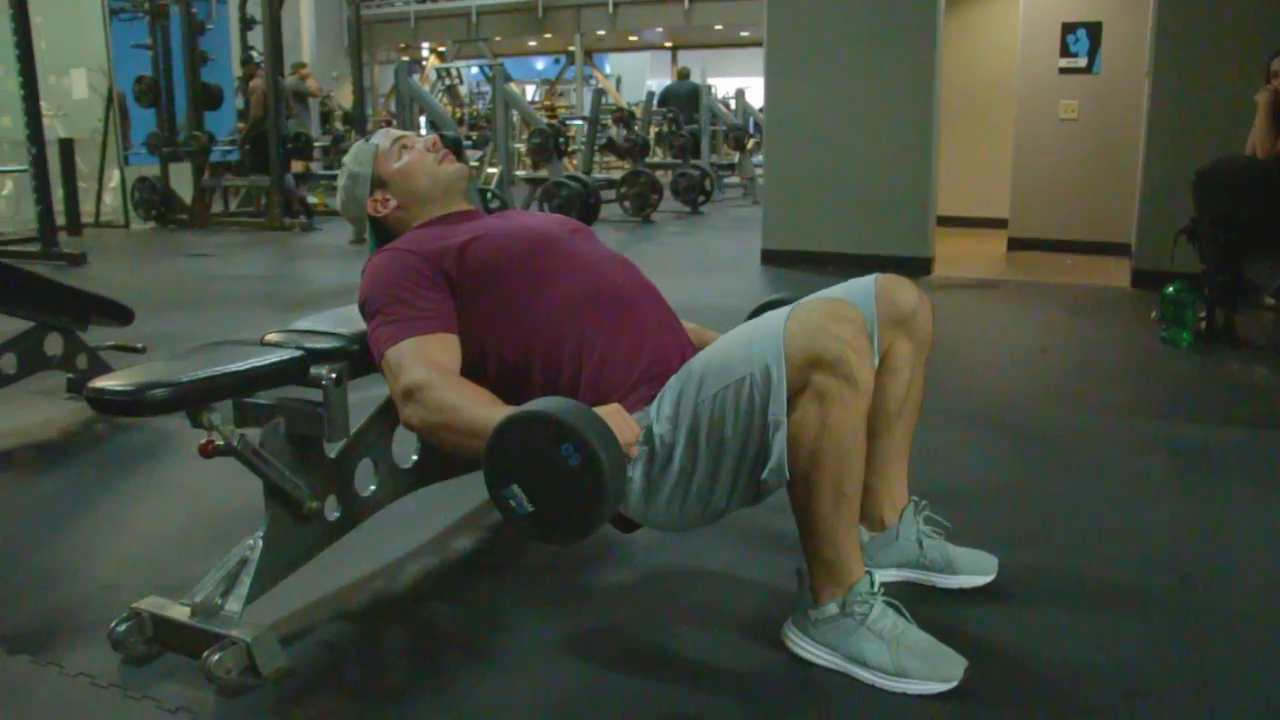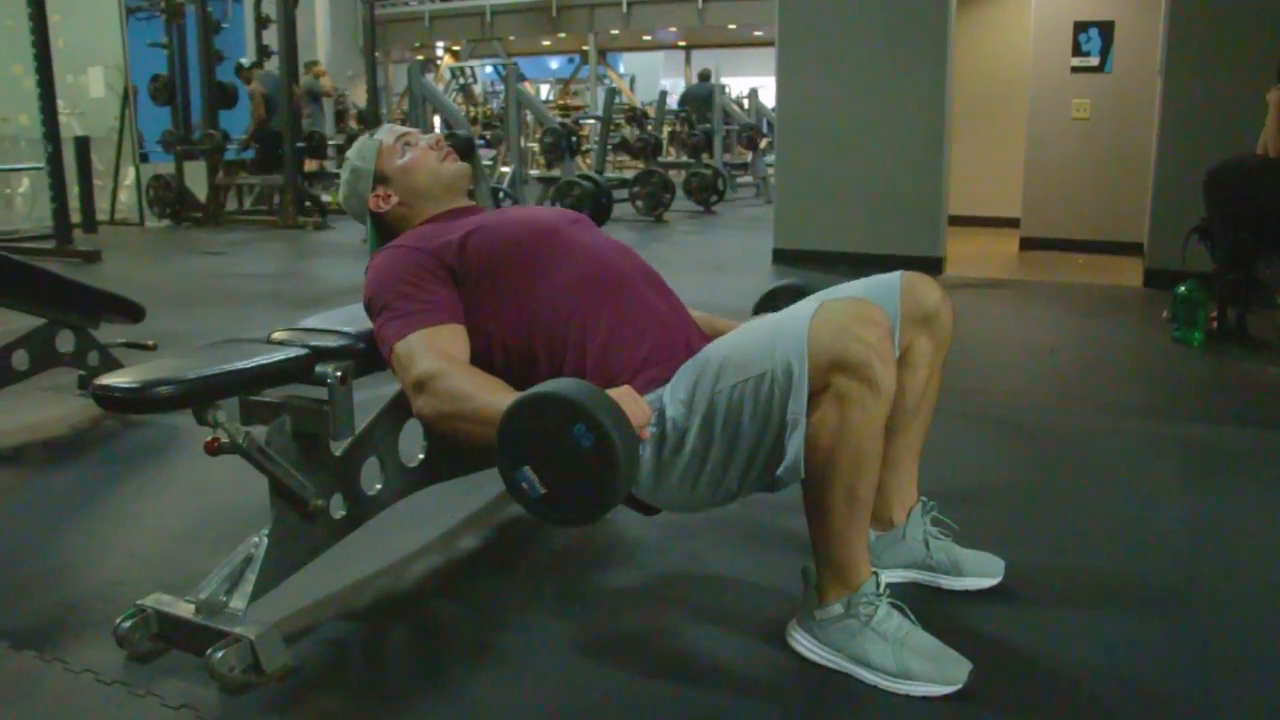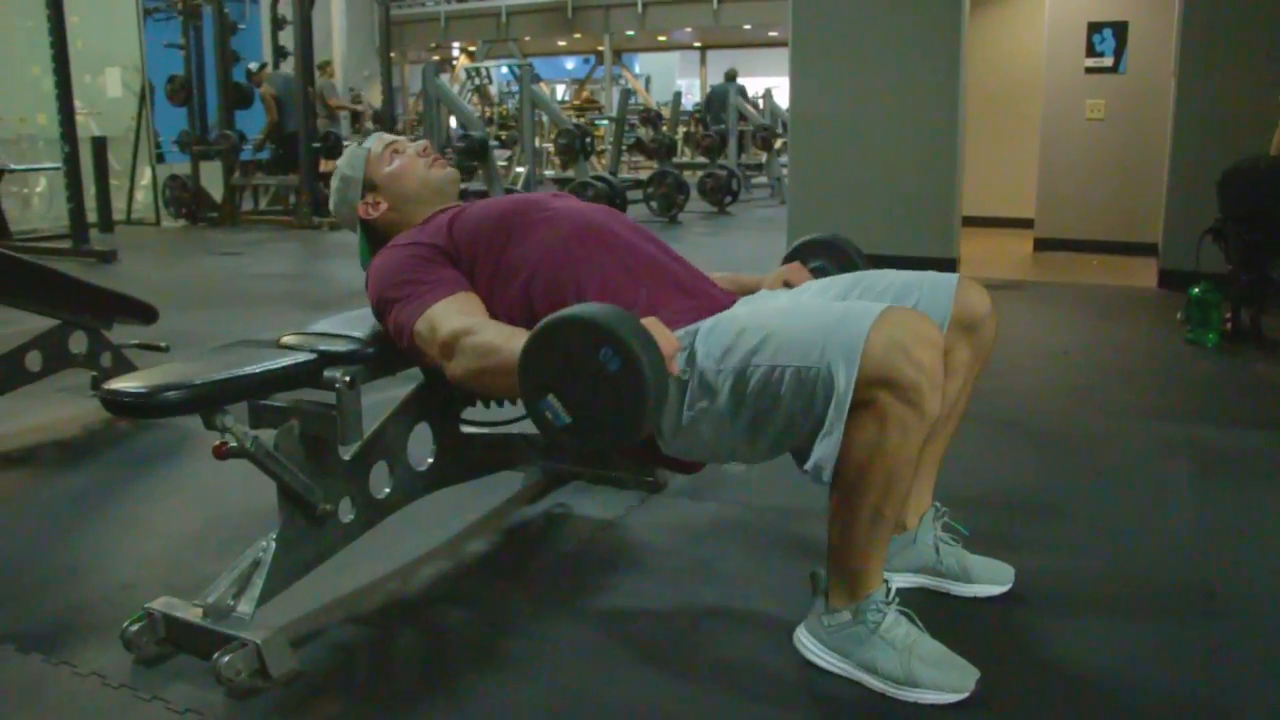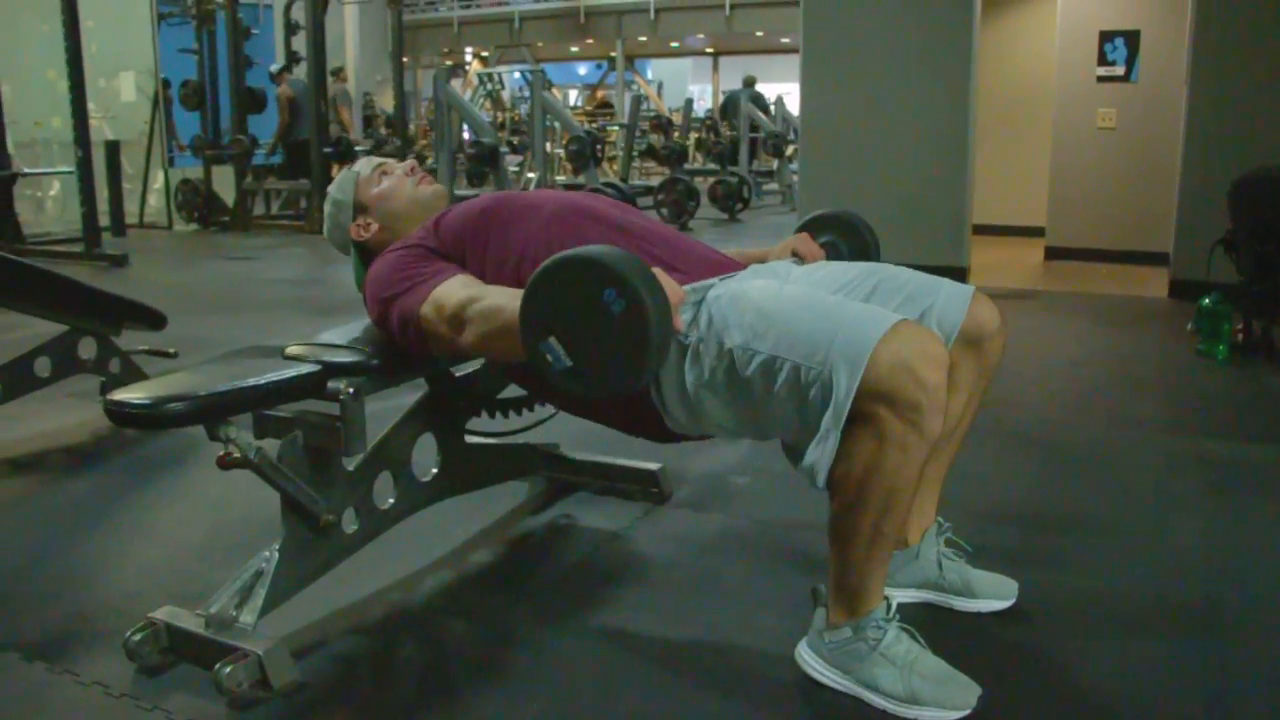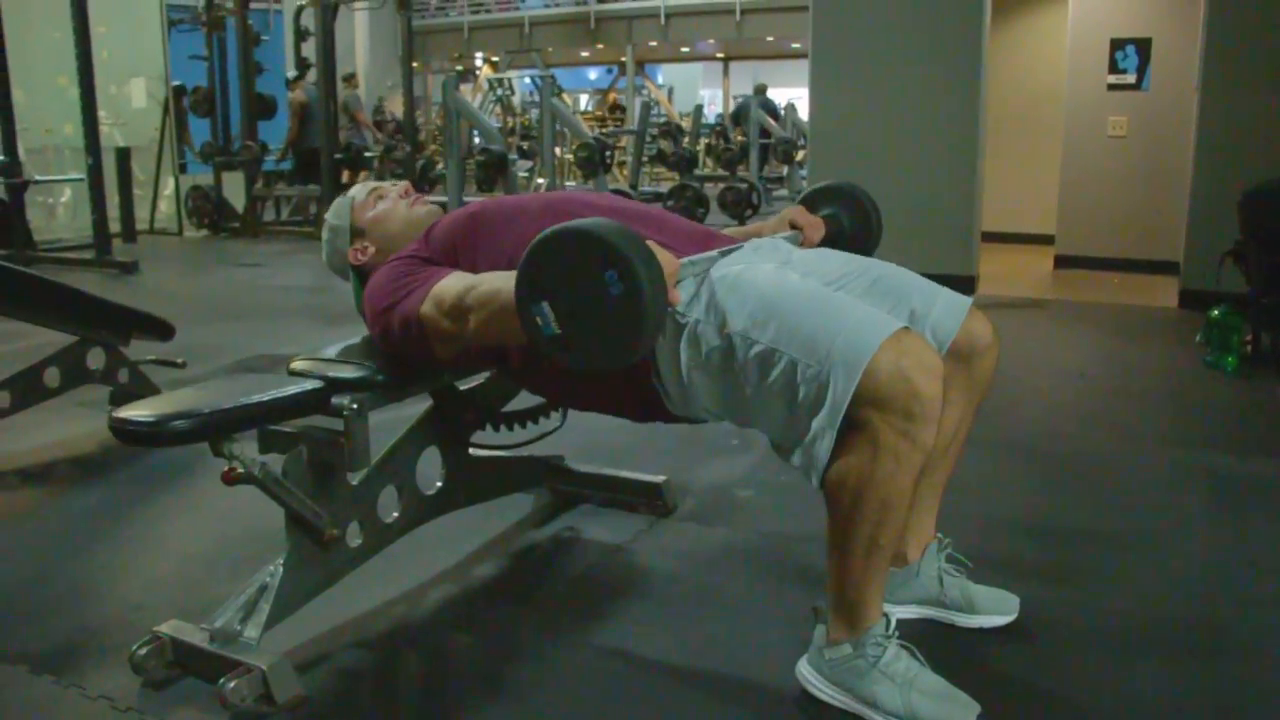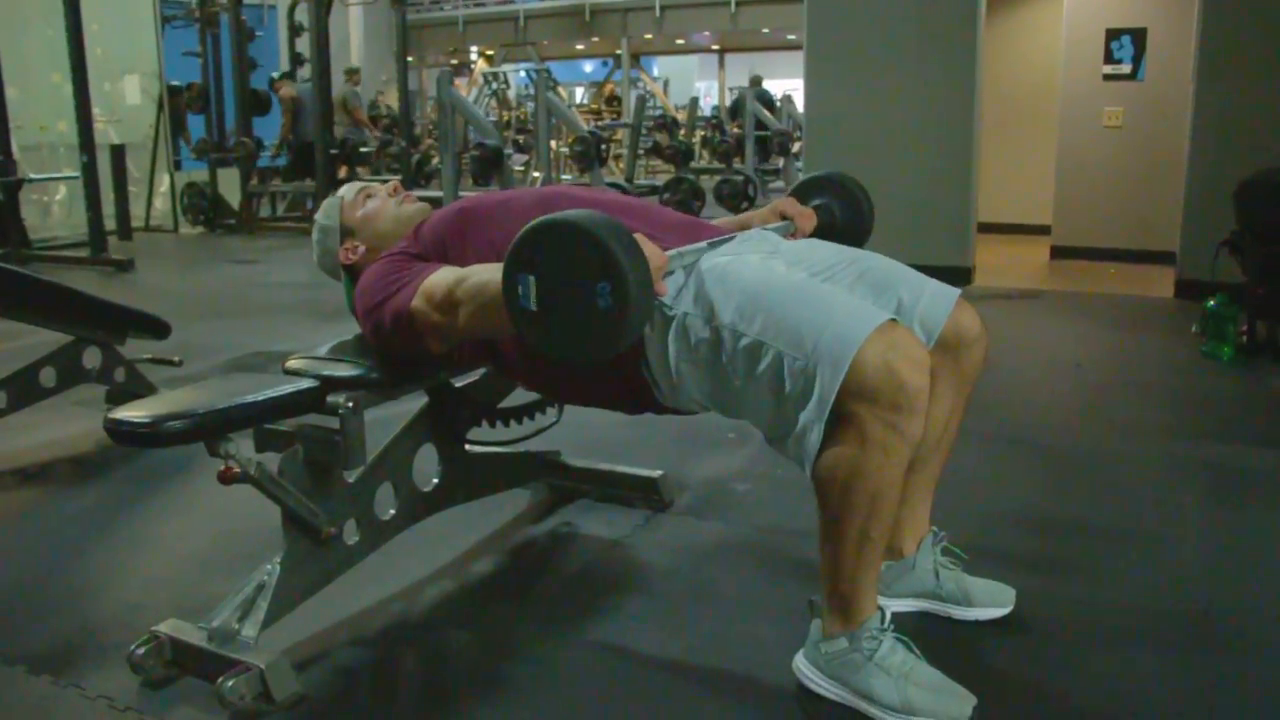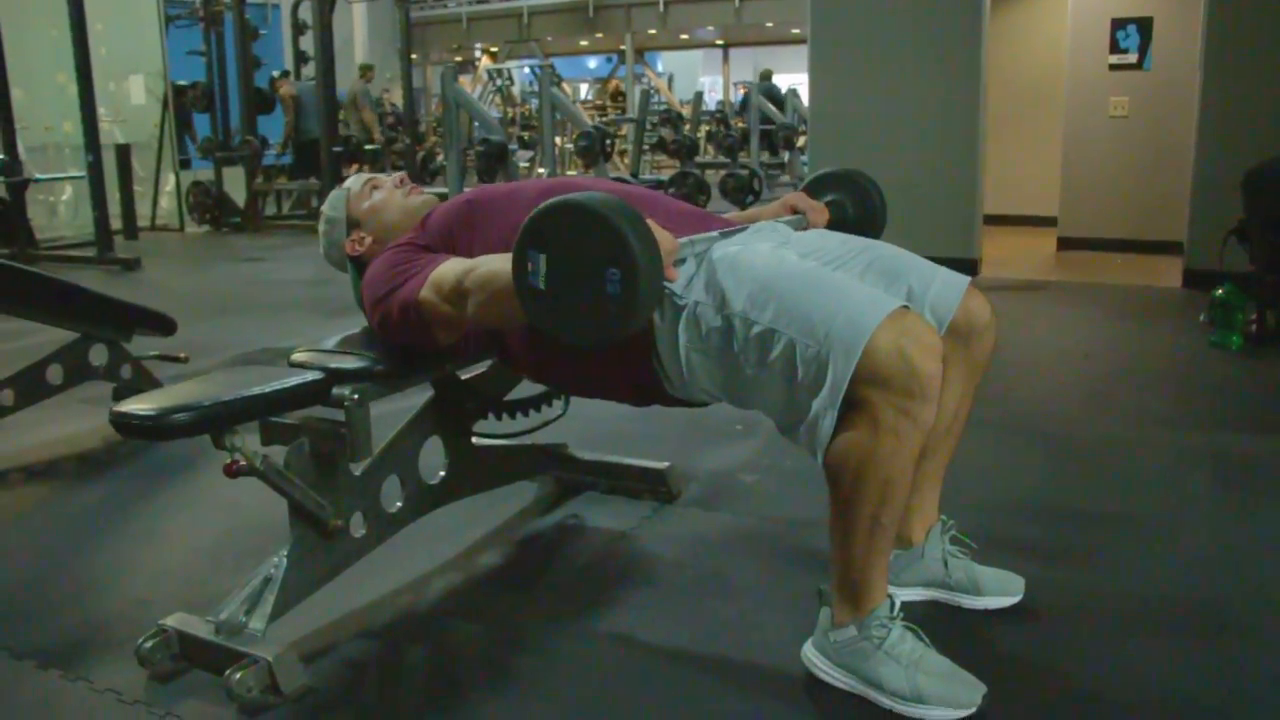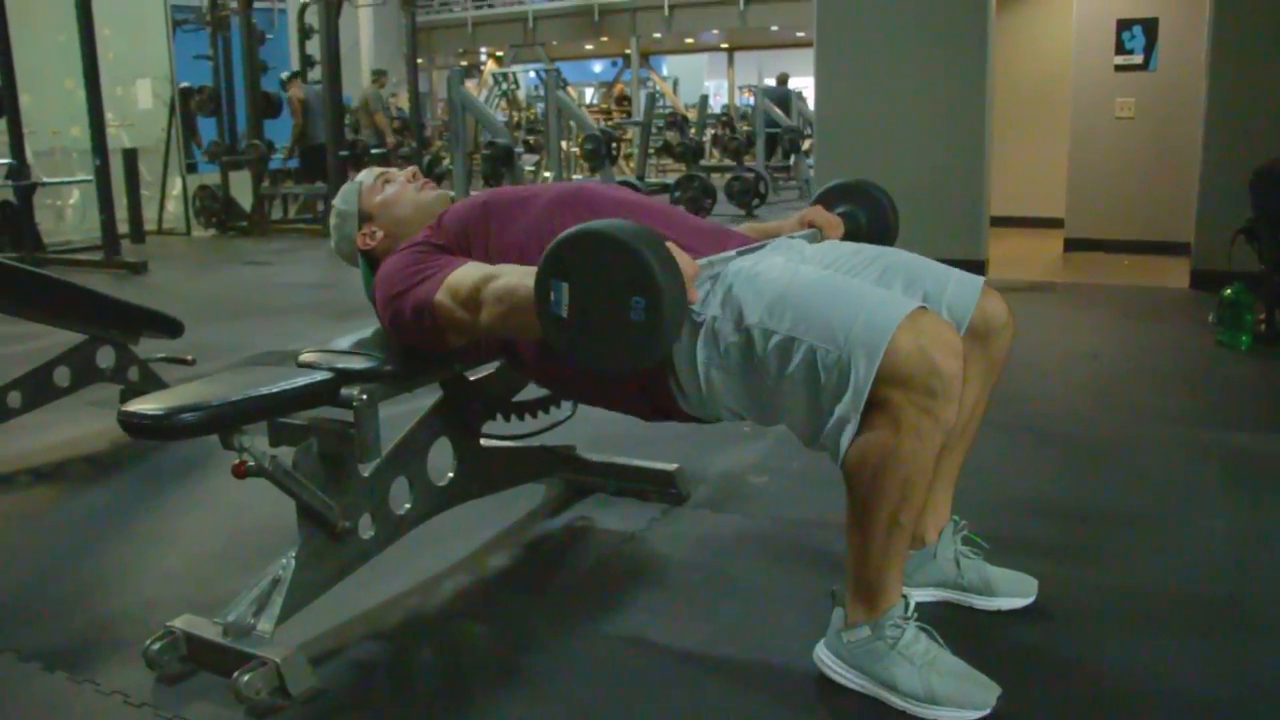
dt=0.3s
person 1, frame 1
left shoulder: (512, 227)
right shoulder: (406, 265)
right elbow: (422, 393)
left wrist: (741, 345)
left hip: (699, 384)
right hip: (653, 436)
left knee: (898, 303)
right knee: (831, 335)
left ankle: (886, 528)
right ankle: (837, 609)
person 1, frame 2
left shoulder: (509, 224)
right shoulder: (409, 262)
right elbow: (435, 386)
left wrist: (740, 332)
left hip: (707, 368)
right hip: (663, 417)
left knee: (920, 302)
right knee: (856, 339)
left ankle: (894, 529)
right ankle: (841, 608)
person 1, frame 3
left shoulder: (499, 221)
right shoulder: (408, 258)
right elbow: (464, 346)
left wrist: (755, 281)
left hip: (726, 318)
right hip: (682, 362)
left knee: (963, 308)
right knee: (904, 355)
left ankle: (908, 532)
right ankle: (850, 613)
person 1, frame 4
left shoulder: (488, 226)
right shoulder: (401, 268)
right elbow: (468, 318)
left wrist: (766, 254)
left hip: (737, 281)
right hip: (681, 330)
left knee: (973, 326)
right knee: (908, 371)
left ankle: (910, 549)
right ankle: (849, 629)
person 1, frame 5
left shoulder: (475, 233)
right shoulder: (398, 284)
right elbow: (468, 310)
left wrist: (760, 227)
right hip: (681, 307)
left knee: (967, 341)
right knee: (902, 383)
left ankle: (908, 564)
right ankle: (850, 646)
person 1, frame 6
left shoulder: (462, 232)
right shoulder: (389, 281)
right elbow: (458, 303)
left wrist: (750, 216)
right hip: (668, 295)
left knee: (955, 334)
right knee: (890, 378)
left ankle: (903, 558)
right ankle: (845, 640)
person 1, frame 7
left shoulder: (476, 220)
right shoulder: (397, 273)
right elbow: (466, 293)
left wrist: (759, 210)
right hip: (678, 285)
left knee: (965, 319)
right knee: (902, 365)
left ankle: (913, 546)
right ankle: (856, 627)
person 1, frame 8
left shoulder: (500, 222)
right shoulder: (408, 272)
right elbow: (486, 299)
left wrist: (777, 228)
right wrist: (612, 280)
right hip: (694, 310)
left knee: (982, 319)
right knee: (924, 362)
left ankle: (928, 548)
right ankle: (868, 629)
